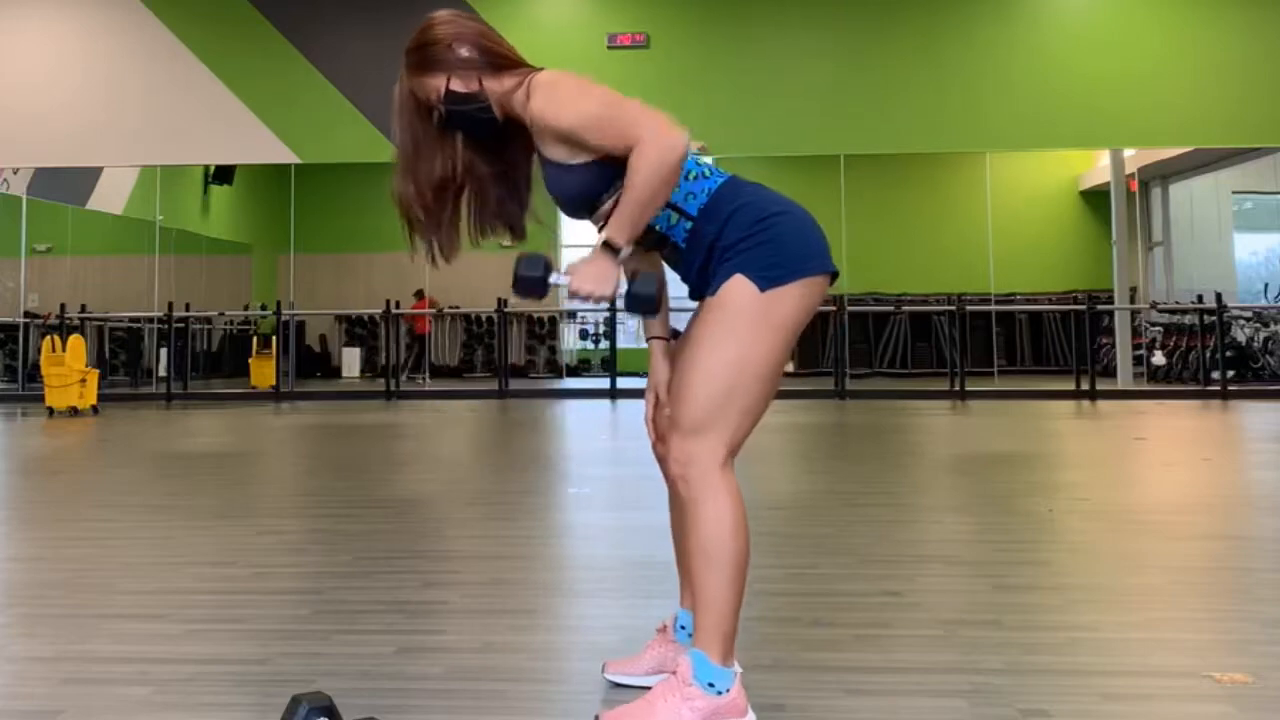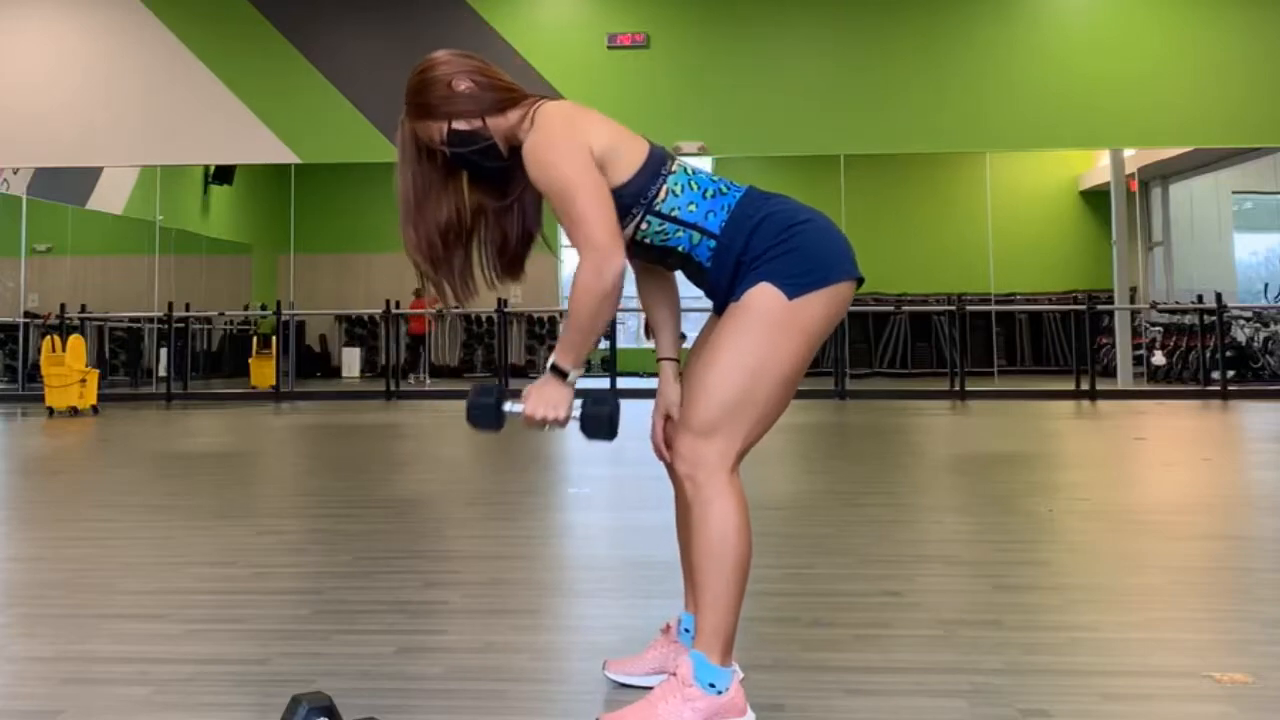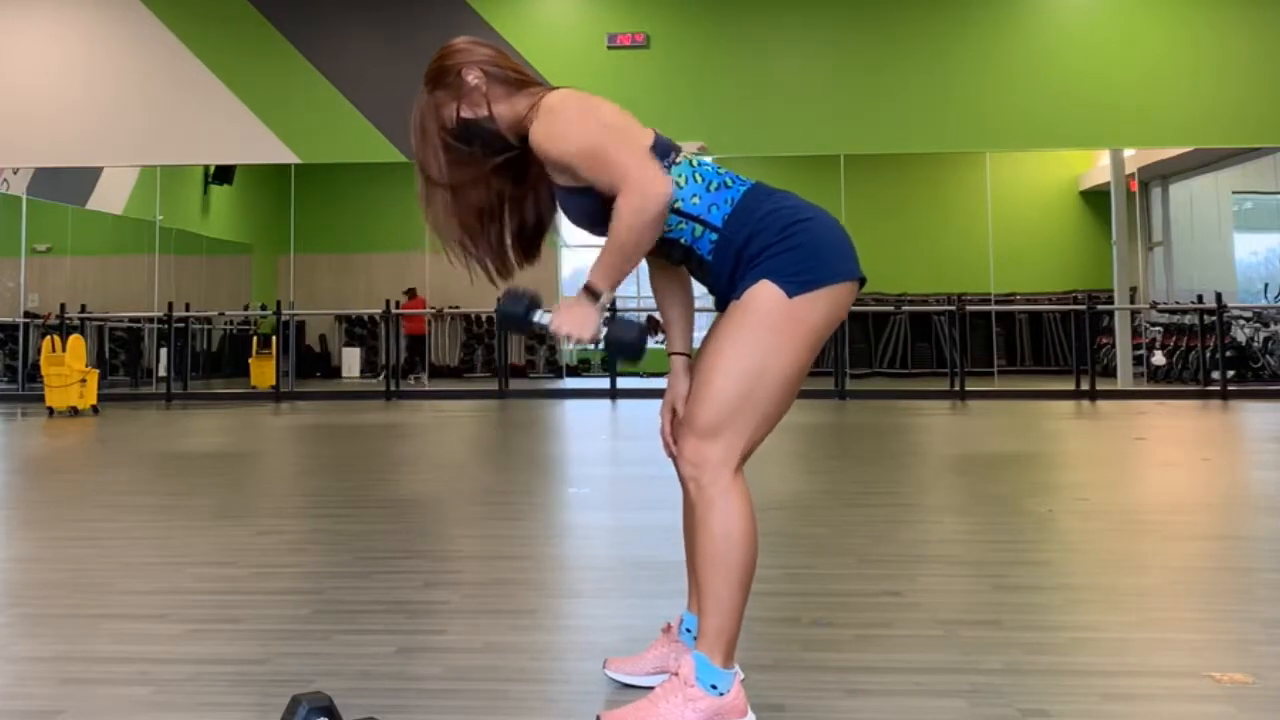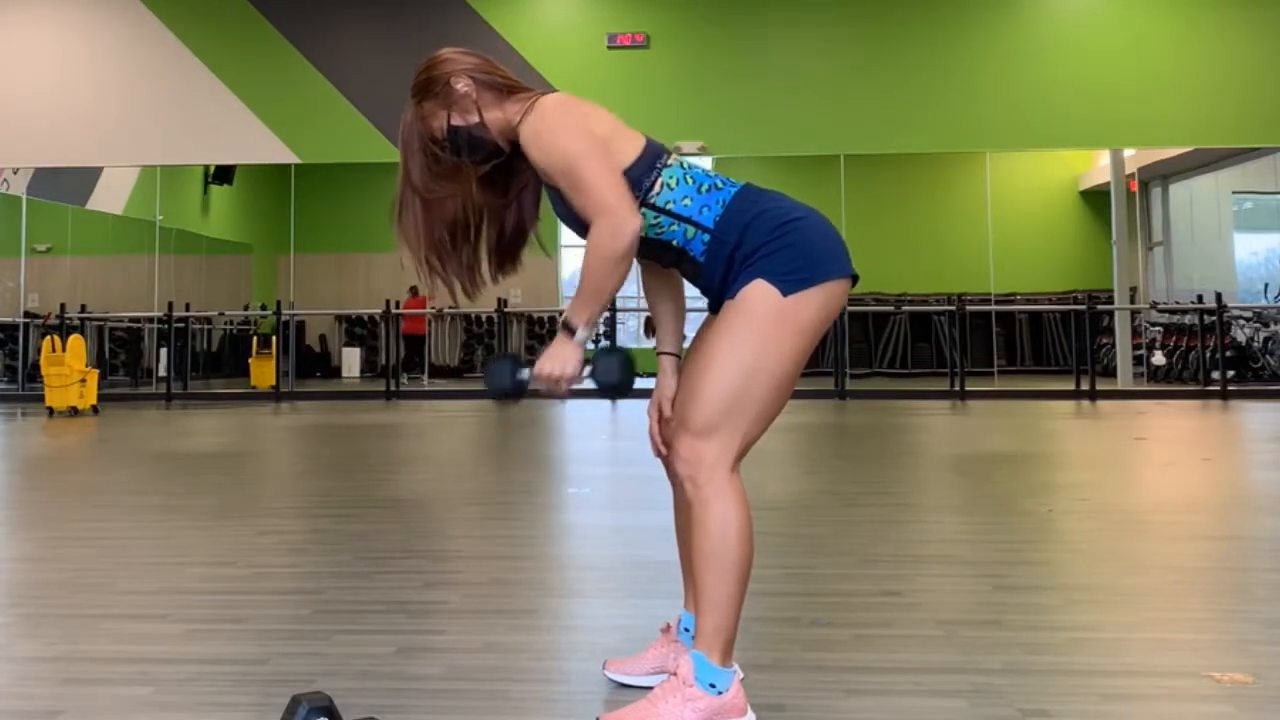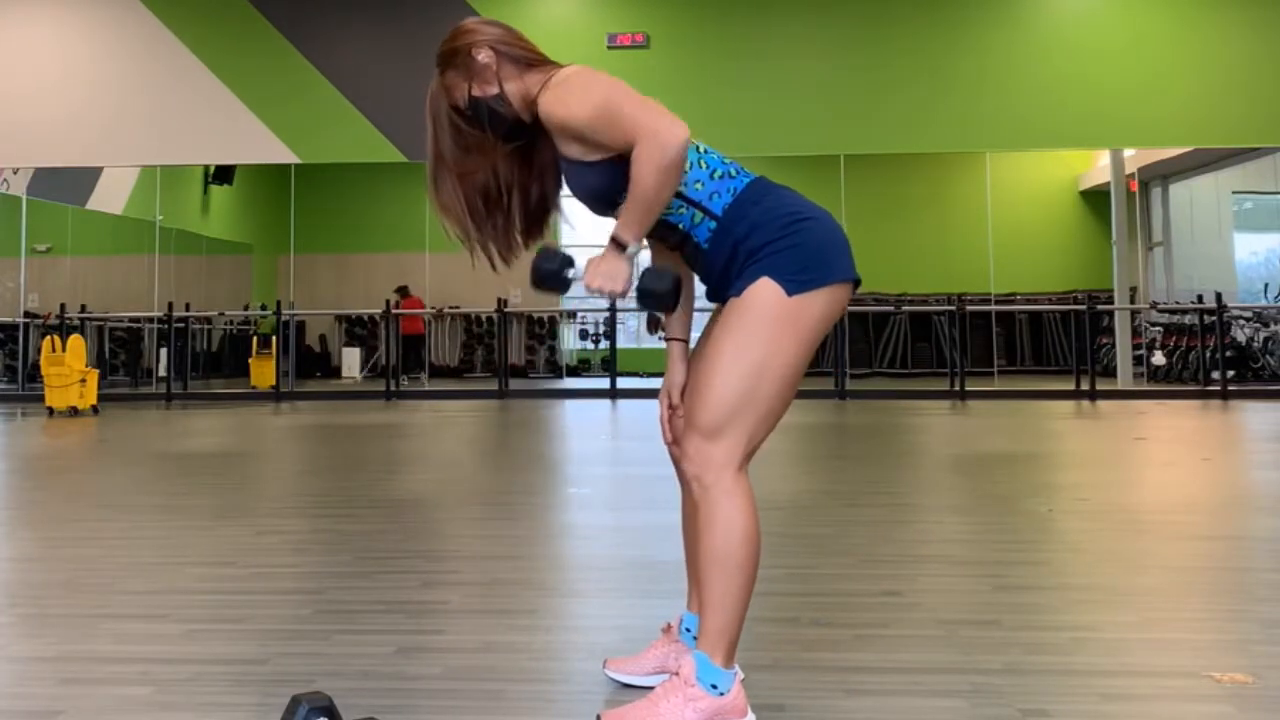
dt=1s
person 1, frame 1
left shoulder: (547, 98)
right shoulder: (533, 129)
left elbow: (665, 146)
right elbow: (643, 229)
left wrist: (607, 255)
right wrist: (658, 348)
left hip: (767, 250)
right hip: (754, 258)
left knee: (695, 454)
right knee: (679, 450)
right ankle: (692, 636)
person 1, frame 2
left shoulder: (548, 137)
right shoulder: (543, 149)
left elbow: (605, 264)
right elbow: (651, 251)
left wrist: (559, 373)
right wrist: (669, 370)
left hip: (792, 259)
right hip: (776, 266)
left knee: (702, 455)
right knee: (688, 451)
right ankle: (693, 637)
person 1, frame 3
left shoulder: (553, 121)
right shoulder: (568, 128)
left elbow: (650, 194)
right elbow: (664, 240)
left wrist: (591, 297)
right wrist: (680, 364)
left hip: (792, 256)
right hip: (788, 258)
left knee: (707, 456)
right knee: (698, 453)
right ankle: (695, 638)
person 1, frame 4
left shoulder: (545, 122)
right shoulder: (539, 148)
left elbow: (622, 229)
right elbow: (657, 244)
left wrist: (571, 335)
right wrist: (669, 362)
left hip: (785, 256)
right hip: (776, 261)
left knee: (702, 454)
right knee: (685, 449)
right ankle: (694, 638)
person 1, frame 5
left shoulder: (562, 95)
right shoulder: (566, 116)
left elbow: (667, 140)
right elbow: (672, 226)
left wrist: (617, 249)
right wrist: (676, 353)
left hip: (789, 254)
right hip: (783, 254)
left knee: (712, 456)
right knee: (693, 450)
right ankle: (694, 638)
